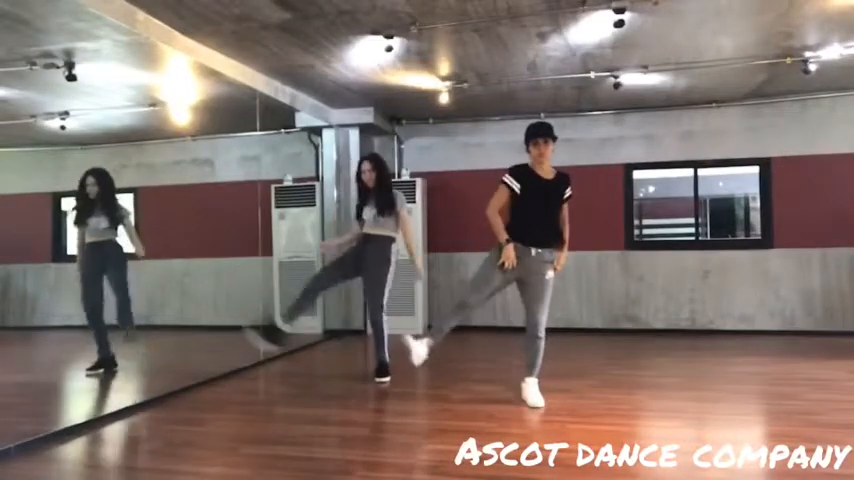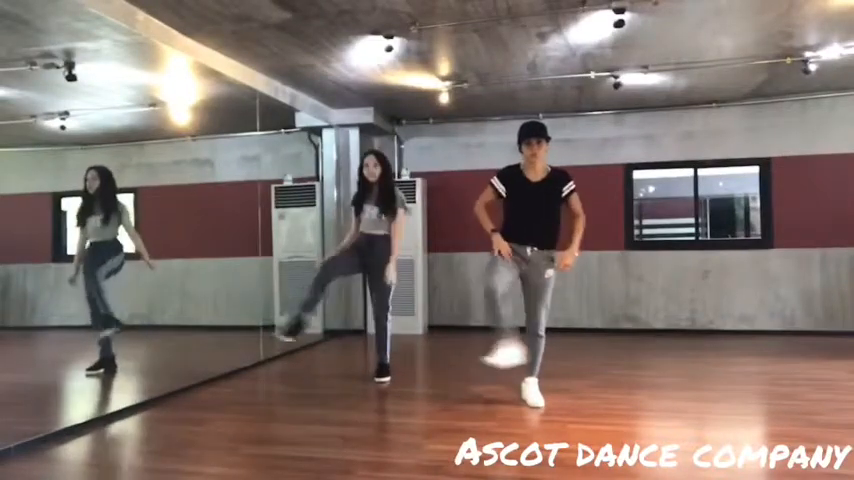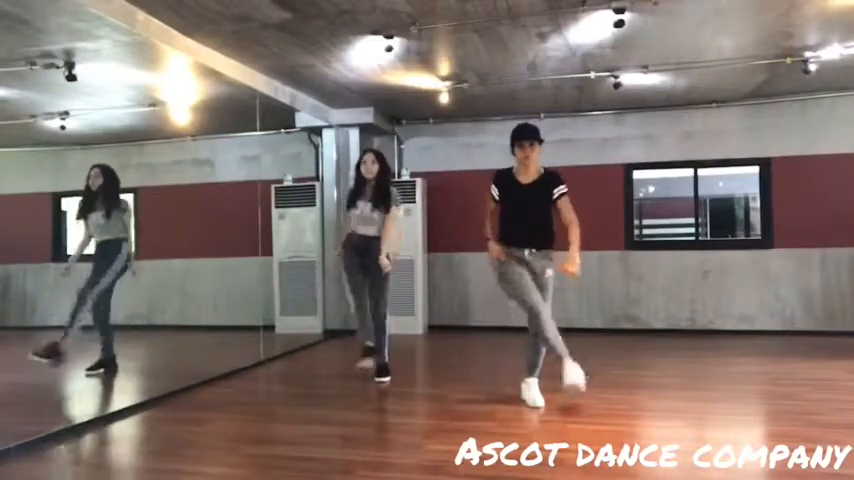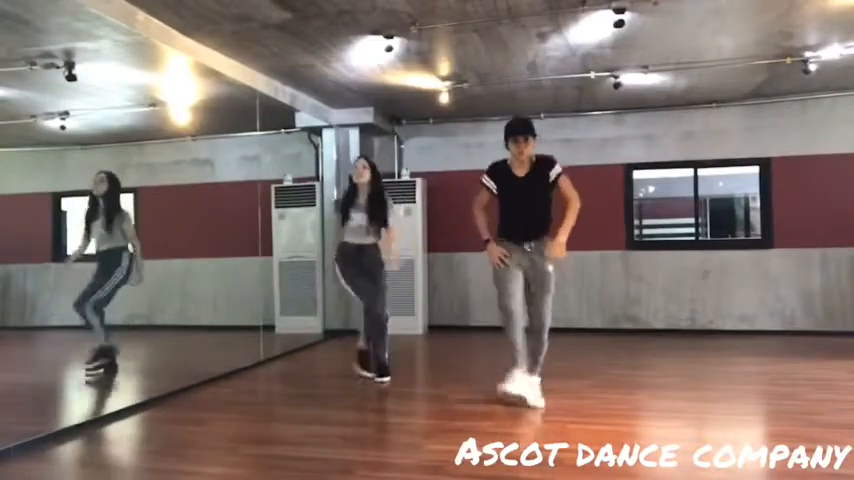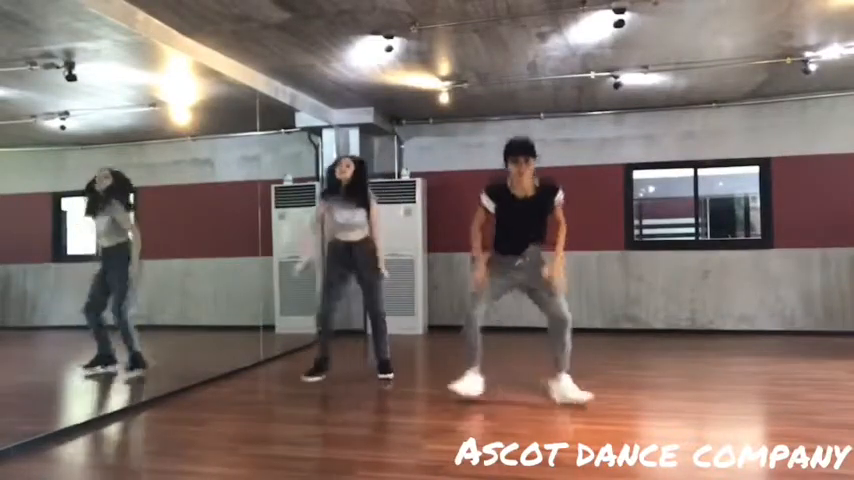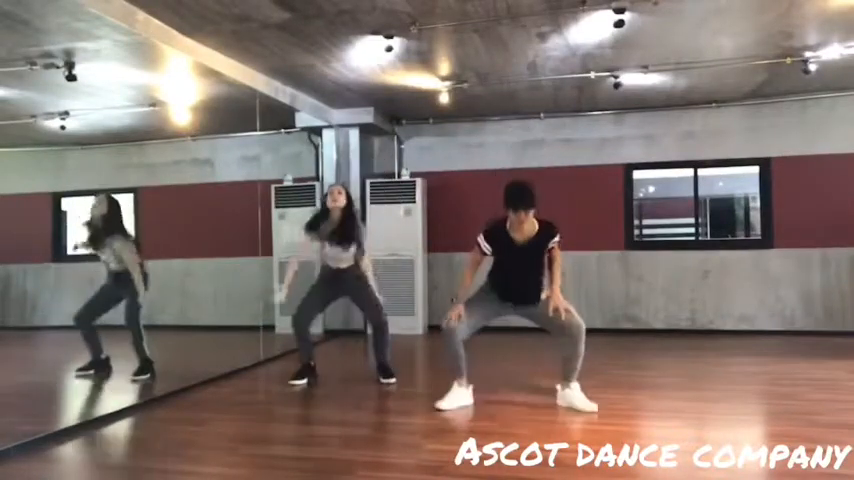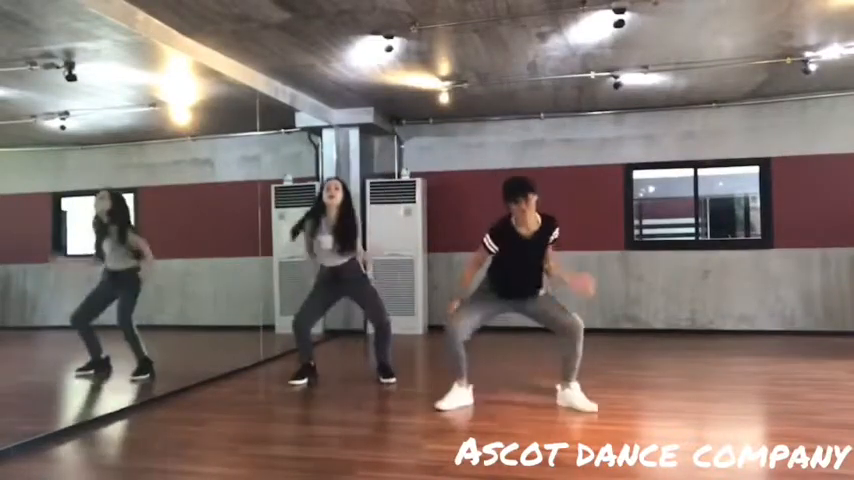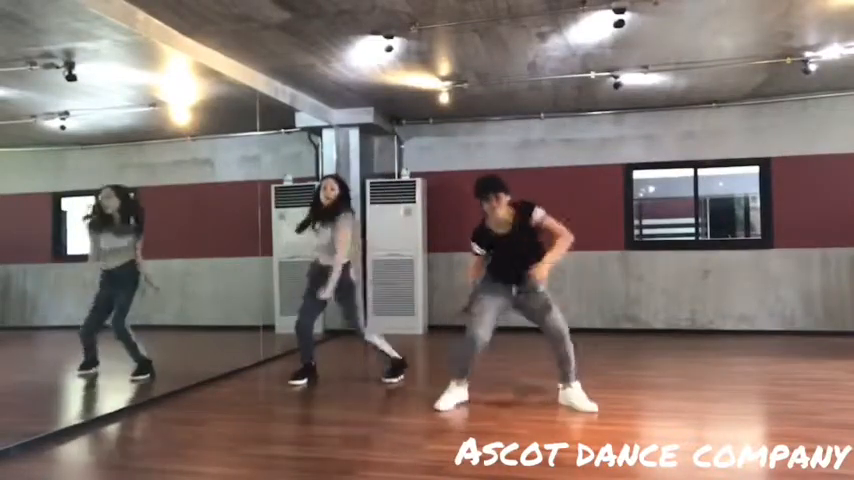
dt=0.2s
person 1, frame 1
left shoulder: (564, 181)
right shoulder: (517, 175)
right elbow: (492, 210)
left wrist: (563, 250)
right wrist: (506, 243)
left hip: (544, 258)
right hip: (512, 252)
left knee: (537, 325)
right knee: (471, 299)
left ankle: (530, 382)
right ankle: (429, 341)
person 1, frame 2
left shoulder: (560, 179)
right shoulder: (507, 176)
left elbow: (579, 215)
right elbow: (479, 206)
left wrist: (573, 249)
right wrist: (494, 234)
left hip: (542, 256)
right hip: (509, 249)
left knee: (537, 323)
right knee: (493, 287)
left ankle: (530, 382)
right ankle: (508, 343)
person 1, frame 3
left shoulder: (553, 181)
right shoulder: (502, 179)
left elbow: (571, 222)
right elbow: (491, 213)
left wrist: (574, 256)
right wrist: (491, 240)
left hip: (541, 257)
right hip: (509, 255)
left knee: (540, 321)
right knee: (534, 304)
left ankle: (530, 382)
right ankle: (566, 362)
person 1, frame 4
left shoulder: (548, 166)
right shoulder: (496, 172)
left elbow: (574, 202)
right elbow: (478, 208)
left wrist: (561, 237)
right wrist: (489, 242)
left hip: (540, 251)
right hip: (508, 251)
left knee: (541, 320)
right knee: (511, 309)
left ankle: (533, 377)
right ankle: (519, 372)
person 1, frame 5
left shoulder: (549, 190)
right shoulder: (495, 193)
left elbow: (561, 225)
right elbow: (477, 226)
left wrist: (557, 262)
right wrist: (478, 261)
left hip: (534, 265)
right hip: (501, 264)
left knee: (560, 317)
right knee: (473, 316)
left ankle: (560, 381)
right ankle: (474, 374)
person 1, frame 6
left shoulder: (548, 231)
right shoulder: (494, 233)
left elbow: (555, 258)
right elbow: (473, 263)
left wrist: (556, 292)
right wrist: (459, 302)
left hip: (533, 299)
right hip: (494, 296)
left knee: (575, 327)
right knee: (452, 328)
left ankle: (569, 390)
right ankle: (462, 388)
person 1, frame 7
left shoulder: (549, 225)
right shoulder: (500, 232)
left elbow: (547, 264)
right elbow: (475, 262)
left wrist: (570, 279)
right wrist: (459, 298)
left hip: (532, 295)
right hip: (493, 294)
left knee: (574, 326)
right knee: (454, 329)
left ankle: (568, 389)
right ankle: (462, 388)
person 1, frame 8
left shoulder: (527, 211)
right shoulder: (481, 234)
left elbow: (566, 237)
right elbow: (478, 269)
left wrist: (546, 262)
right wrist: (471, 302)
left hip: (529, 286)
right hip: (494, 287)
left knee: (559, 331)
right knee: (477, 336)
left ankle: (570, 388)
right ankle: (458, 386)
person 2, frame 1
left shoulder: (395, 198)
right shoulder: (365, 197)
left elbow: (406, 231)
left wrist: (416, 261)
right wrist: (338, 242)
left hip: (381, 251)
right hip: (361, 248)
left knee: (375, 309)
right knee: (318, 282)
left ankle: (383, 364)
right ankle: (279, 330)
person 2, frame 2
left shoulder: (395, 197)
right shoulder: (361, 196)
left elbow: (397, 232)
left wrist: (391, 264)
right wrist: (339, 251)
left hip: (381, 252)
right hip: (360, 245)
left knee: (381, 309)
right knee: (326, 270)
left ankle: (383, 364)
right ankle: (299, 320)
person 2, frame 3
left shoulder: (389, 195)
right shoulder: (355, 192)
left elbow: (389, 227)
left wrist: (383, 254)
right wrist: (342, 248)
left hip: (375, 249)
right hip: (353, 246)
left knee: (378, 307)
right knee: (358, 290)
left ankle: (381, 361)
right ankle: (368, 347)
person 2, frame 4
left shoulder: (382, 202)
right shoulder: (346, 201)
left elbow: (388, 235)
right elbow: (342, 230)
left wrist: (389, 253)
right wrist: (339, 256)
left hip: (371, 257)
right hip: (348, 256)
left knee: (380, 311)
right knee: (372, 301)
left ankle: (382, 363)
right ankle: (364, 350)
person 2, frame 5
left shoulder: (366, 195)
right shoulder: (329, 196)
left elbow: (375, 229)
right elbow: (316, 226)
left wrist: (381, 259)
left hip: (364, 253)
right hip: (338, 253)
left knee: (375, 309)
right knee: (326, 309)
left ankle: (383, 361)
right ankle: (322, 360)
person 2, frame 6
left shoulder: (355, 226)
right shoulder: (317, 226)
left elbow: (363, 259)
right elbow: (297, 257)
left wrist: (374, 290)
right wrist: (284, 288)
left hip: (352, 277)
right hip: (327, 278)
left knee: (379, 319)
right knee: (299, 319)
left ankle: (383, 366)
right ankle: (308, 367)
person 2, frame 7
left shoulder: (350, 222)
right shoulder: (313, 222)
left elbow: (357, 251)
right elbow: (311, 250)
left wrist: (365, 257)
left hip: (352, 275)
right hip: (327, 277)
left knee: (381, 320)
right knee: (300, 322)
left ankle: (383, 366)
right ankle: (308, 367)
person 2, frame 8
left shoulder: (343, 217)
right shoulder: (318, 217)
left elbow: (342, 250)
left wrist: (331, 283)
left hip: (341, 276)
right hip: (319, 275)
left knee: (359, 330)
right knee: (303, 323)
left ankle: (396, 361)
right ankle: (309, 367)
person 3, frame 1
left shoulder: (116, 209)
right shoulder: (82, 210)
left elbow: (132, 234)
right elbow: (80, 239)
left wrist: (141, 253)
right wrist: (79, 266)
left hip: (111, 252)
right hip: (89, 256)
left knee: (121, 292)
right knee: (91, 307)
left ankle: (128, 325)
right ankle: (105, 357)
person 3, frame 2
left shoulder: (117, 207)
right shoulder: (86, 208)
left elbow: (133, 234)
right elbow: (82, 240)
left wrist: (146, 257)
right wrist: (75, 268)
left hip: (112, 252)
right hip: (93, 254)
left knee: (93, 276)
right knee: (95, 304)
left ankle: (109, 321)
right ankle: (107, 358)
person 3, frame 3
left shoulder: (120, 205)
right shoulder: (90, 207)
left elbow: (127, 234)
right elbow: (87, 238)
left wrist: (131, 260)
right wrist: (72, 260)
left hip: (117, 253)
right hip: (101, 256)
left knee: (87, 297)
right knee: (99, 306)
left ankle: (58, 346)
right ankle: (108, 358)
person 3, frame 4
left shoulder: (119, 214)
right shoulder: (92, 213)
left elbow: (134, 242)
right elbow: (85, 244)
left wrist: (138, 270)
right wrist: (72, 257)
left hip: (118, 262)
right hip: (103, 264)
left knee: (84, 304)
right knee: (93, 309)
left ankle: (104, 348)
right ankle: (107, 359)
person 3, frame 5
left shoulder: (114, 204)
right shoulder: (99, 206)
left elbow: (135, 232)
left wrist: (134, 262)
left hip: (121, 259)
right hip: (107, 261)
left knee: (119, 310)
right knee: (91, 309)
left ankle: (136, 359)
right ankle: (106, 356)
person 3, frame 6
left shoulder: (113, 236)
right shoulder: (99, 232)
left elbow: (133, 262)
left wrist: (141, 292)
left hip: (131, 280)
right hip: (114, 281)
left knee: (132, 321)
right knee: (82, 318)
left ankle: (145, 364)
right ankle: (100, 361)
person 3, frame 7
left shoulder: (122, 230)
right shoulder: (101, 228)
left elbow: (147, 252)
left wrist: (145, 273)
left hip: (128, 280)
right hip: (108, 279)
left knee: (124, 322)
right knee: (78, 318)
left ankle: (144, 363)
right ankle: (99, 361)
person 3, frame 8
left shoulder: (133, 227)
right shoulder: (97, 226)
right elbow: (94, 258)
left wrist: (147, 278)
left hip: (127, 278)
right hip: (108, 280)
left knee: (118, 325)
right knee: (88, 329)
left ankle: (143, 364)
right ankle: (91, 359)
